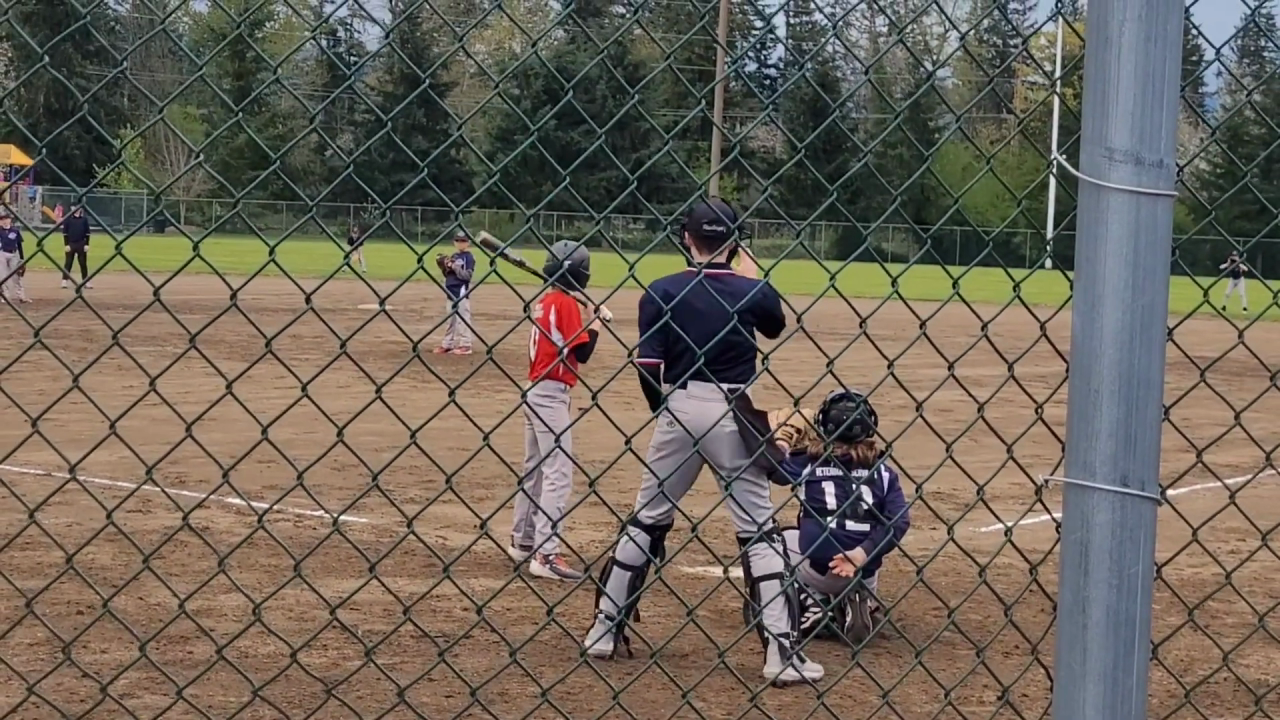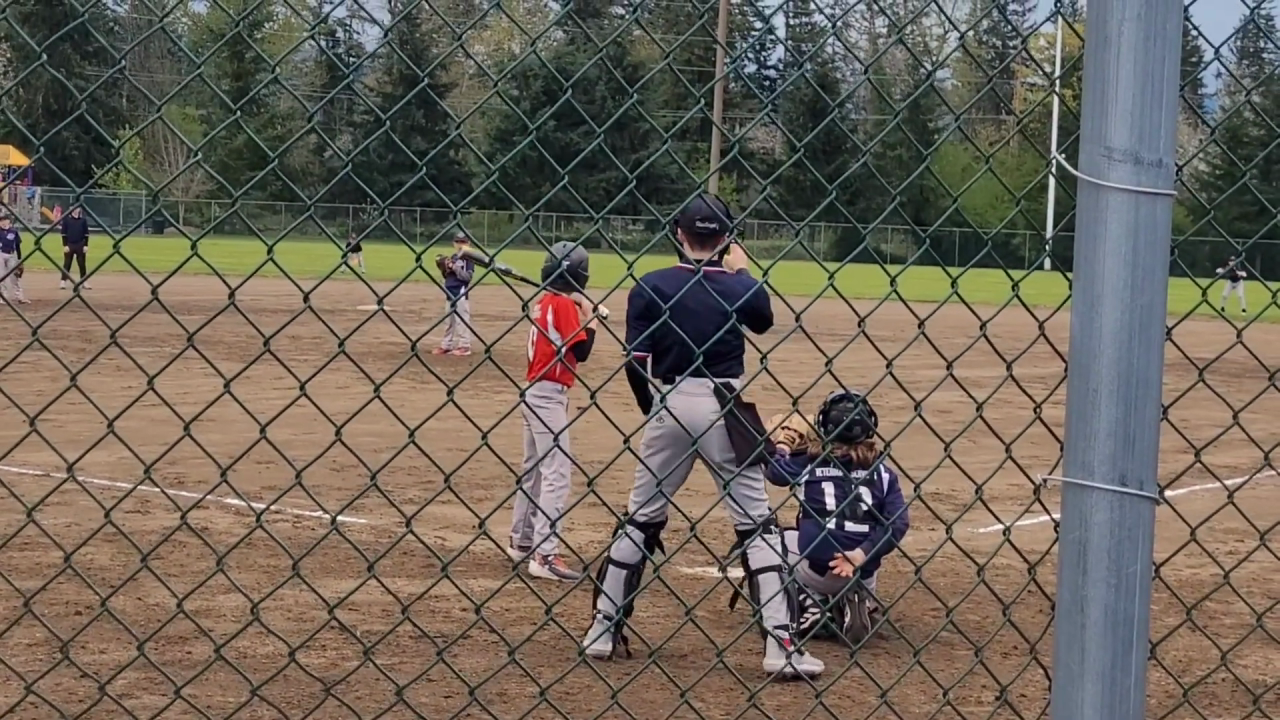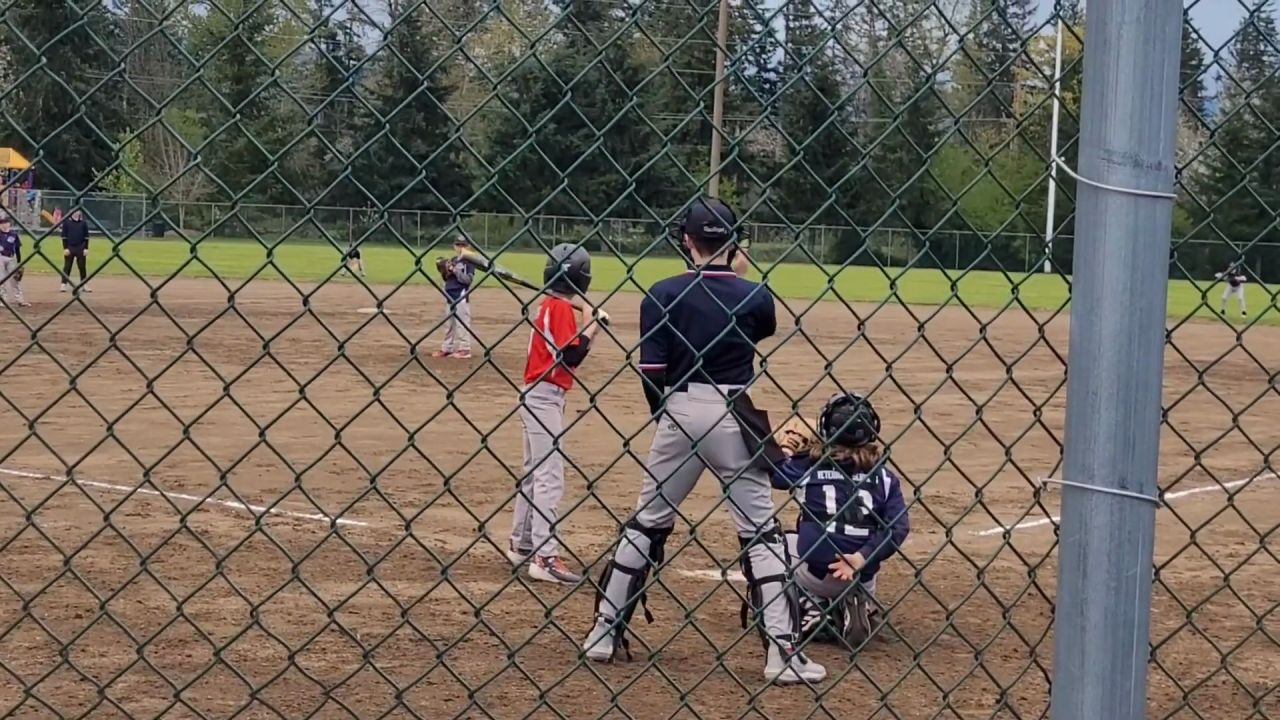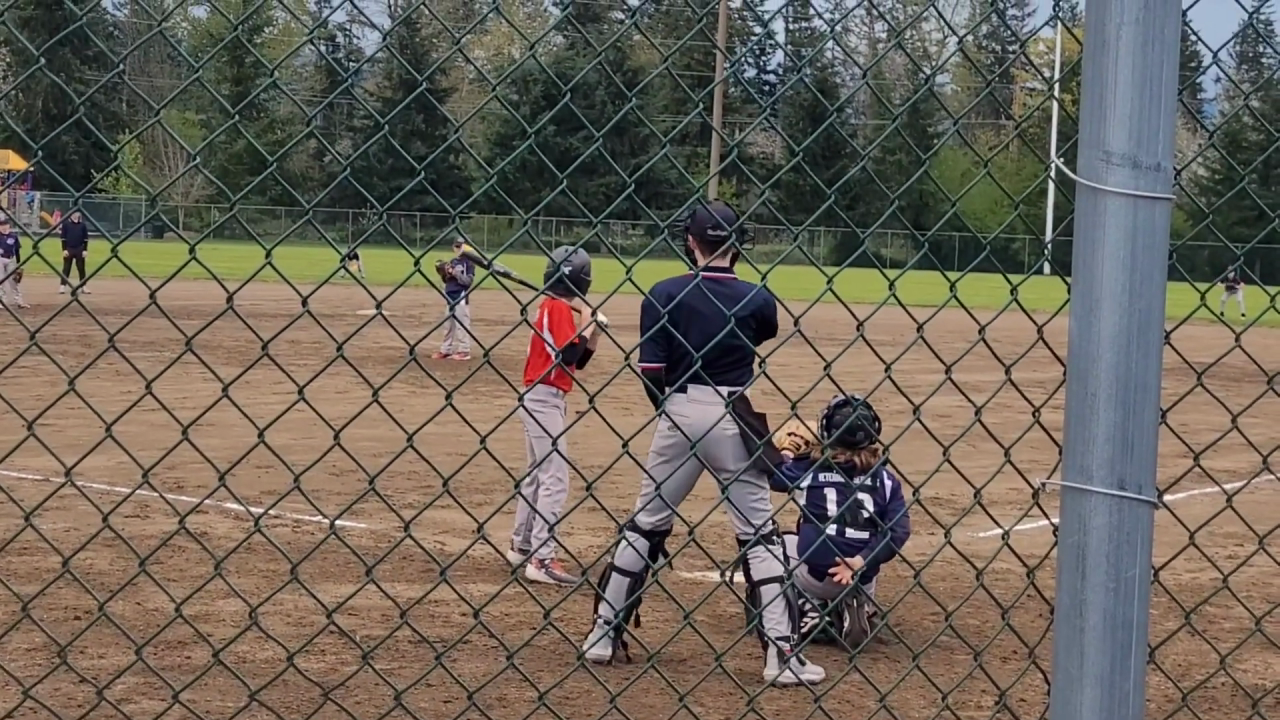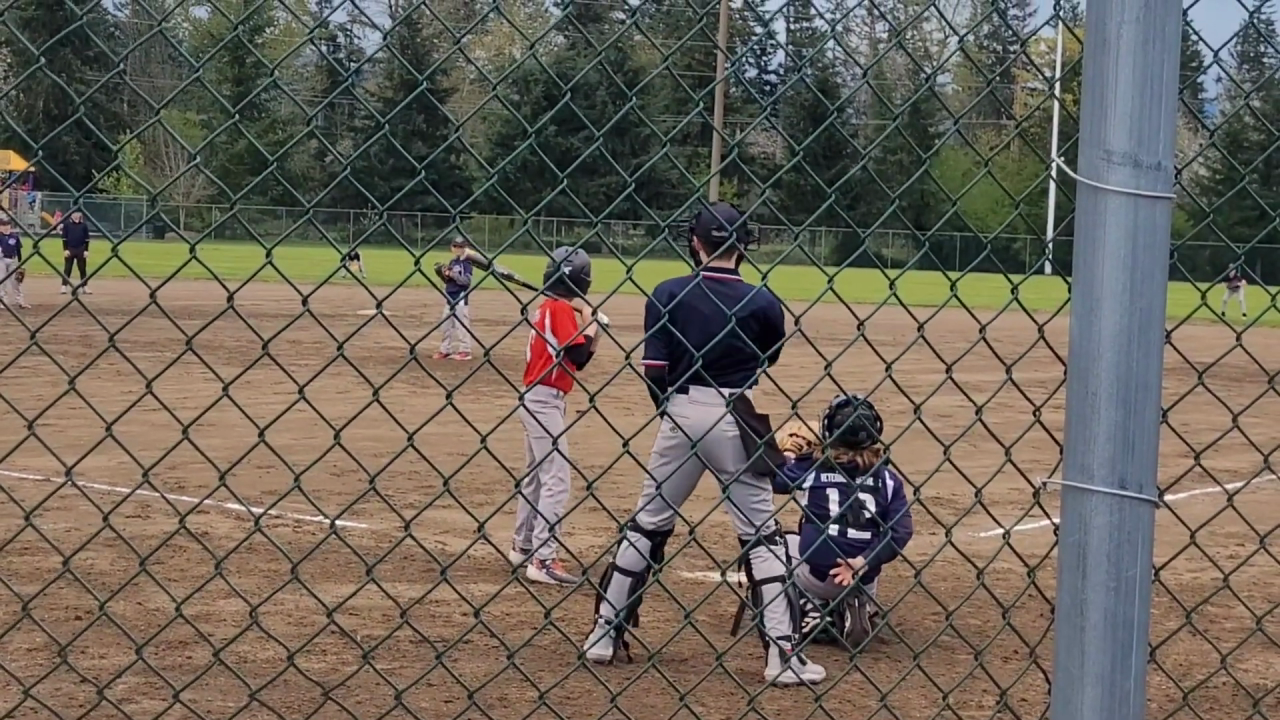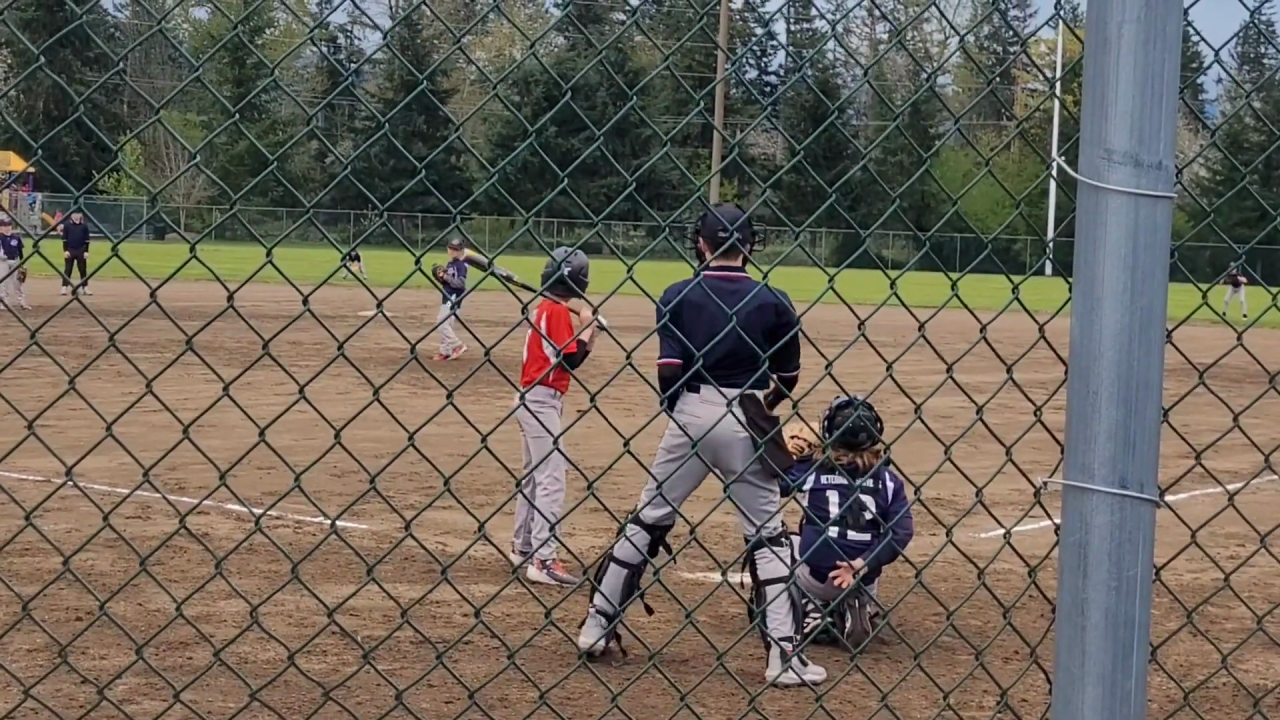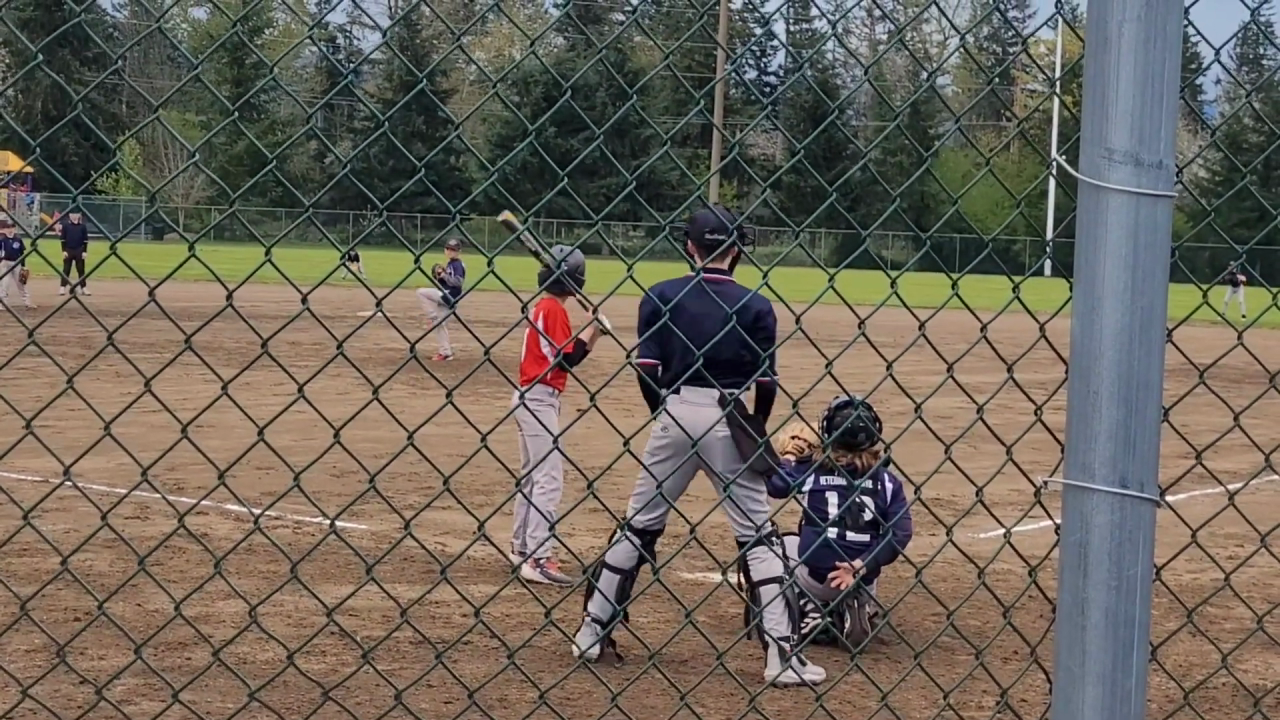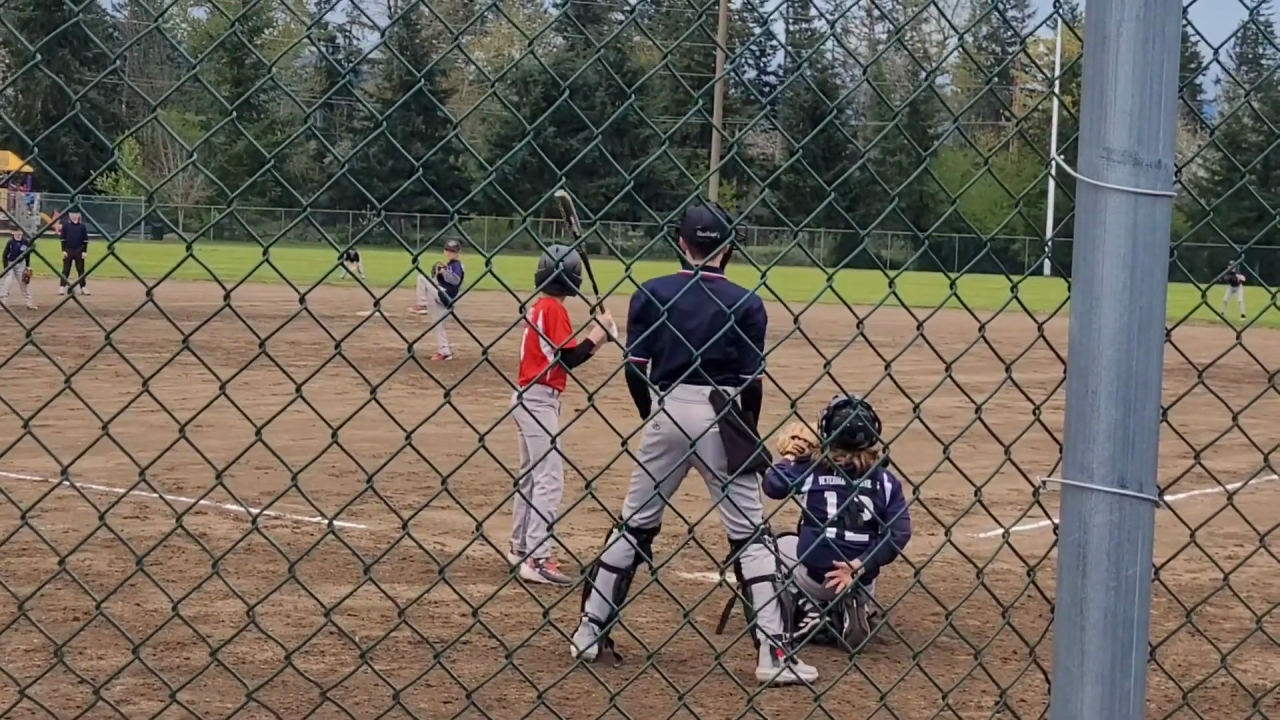
dt=0.2s
person 1, frame 1
left shoulder: (660, 291)
right shoulder: (753, 291)
left elbow: (648, 369)
right elbow: (776, 327)
left wrist: (665, 414)
left hip: (679, 410)
right hip: (732, 415)
left knee: (645, 522)
right knee: (760, 531)
left ankle: (605, 629)
right ankle: (782, 650)
person 1, frame 2
left shoulder: (650, 286)
right shoulder: (744, 288)
left elbow: (635, 364)
right elbow: (764, 322)
left wrist: (651, 413)
left hip: (670, 407)
right hip: (724, 411)
left knee: (640, 520)
right knee: (758, 526)
left ankle: (603, 630)
right ankle: (780, 643)
person 1, frame 3
left shoulder: (662, 294)
right shoulder: (754, 295)
left elbow: (650, 373)
left wrist: (665, 418)
left hip: (679, 412)
right hip: (732, 418)
left knee: (645, 525)
right knee: (761, 534)
left ankle: (605, 633)
right ankle: (782, 652)
person 1, frame 4
left shoulder: (663, 294)
right shoulder: (756, 298)
left elbow: (650, 372)
left hip: (678, 414)
right hip: (732, 419)
left knee: (644, 526)
right knee: (760, 535)
left ankle: (603, 636)
right ankle: (781, 655)
person 1, frame 5
left shoulder: (667, 294)
right shoulder: (762, 301)
left elbow: (655, 371)
right elbow: (769, 358)
left wrist: (671, 414)
left hip: (681, 414)
right hip: (735, 421)
left knee: (646, 526)
right knee: (762, 536)
left ankle: (605, 635)
right ankle: (782, 654)
person 1, frame 6
left shoulder: (676, 296)
right shoulder: (773, 301)
left elbow: (668, 371)
right elbow: (790, 377)
left wrist: (678, 415)
left hip: (691, 414)
right hip: (744, 421)
left knee: (646, 521)
right knee: (767, 536)
left ankle: (597, 626)
right ankle: (784, 654)
person 1, frame 7
left shoulder: (660, 295)
right shoulder: (755, 305)
left elbow: (646, 371)
right elbow: (765, 384)
right wrist: (755, 431)
left hip: (674, 415)
right hip: (727, 420)
left knee: (637, 526)
right knee: (758, 536)
left ankle: (592, 633)
right ankle: (782, 653)
person 1, frame 8
left shoulder: (650, 293)
right shoulder: (746, 303)
left elbow: (635, 369)
right elbow: (752, 382)
right wrist: (748, 437)
left hip: (667, 414)
right hip: (721, 418)
left knee: (633, 526)
right knee: (750, 535)
left ankle: (590, 633)
right ankle: (774, 653)
person 2, frame 1
left shoulder: (543, 302)
right shoulder: (566, 303)
right elbow: (581, 353)
left wrist: (593, 321)
right wrist: (597, 320)
left hip: (536, 392)
right hip: (551, 395)
left knee: (534, 471)
right knee: (558, 475)
left ankle: (523, 542)
right ankle: (546, 555)
person 2, frame 2
left shoulder: (542, 303)
right shoulder: (563, 303)
right elbow: (580, 352)
left wrist: (586, 319)
right wrist: (592, 318)
left hip: (535, 392)
right hip: (549, 396)
left knee: (533, 472)
right knee: (556, 475)
left ankle: (522, 542)
right ankle: (544, 556)
person 2, frame 3
left shoulder: (548, 305)
right shoulder: (560, 307)
left elbow: (567, 356)
right elbow: (571, 357)
left wrist: (590, 326)
right wrist: (590, 325)
left hip: (537, 396)
right hip: (545, 397)
left knee: (533, 474)
right knee: (550, 478)
left ankle: (522, 546)
right ankle: (544, 558)
person 2, frame 4
left shoulder: (551, 307)
right shoulder: (558, 308)
left elbow: (578, 361)
right elbow: (569, 355)
left wrist: (593, 331)
right wrist: (587, 324)
left hip: (539, 398)
right hip: (545, 399)
left knee: (537, 476)
right knee: (554, 480)
left ankle: (522, 546)
right ankle: (541, 560)
person 2, frame 5
left shoulder: (548, 308)
right shoulder: (561, 309)
left elbow: (577, 362)
right elbow: (576, 356)
left wrist: (595, 329)
right wrist: (590, 324)
left hip: (537, 398)
right hip: (545, 400)
left knee: (536, 476)
right knee: (556, 481)
left ankle: (523, 547)
right ankle: (542, 560)
person 2, frame 6
left shoulder: (543, 308)
right shoulder: (558, 311)
left elbow: (569, 362)
right elbow: (569, 362)
left wrist: (591, 333)
right wrist: (587, 328)
left hip: (533, 399)
right hip: (542, 400)
left knee: (533, 477)
right knee: (551, 481)
left ankle: (523, 548)
right ankle: (543, 561)
person 2, frame 7
left shoulder: (542, 307)
right shoulder: (554, 309)
left elbow: (565, 359)
right elbow: (566, 361)
left wrist: (593, 335)
right wrist: (590, 328)
left hip: (531, 397)
right hip: (540, 399)
left knee: (531, 477)
right knee: (549, 480)
left ankle: (522, 548)
right ankle: (537, 560)
person 2, frame 8
left shoulder: (539, 307)
right shoulder: (554, 309)
left elbow: (563, 357)
right elbow: (569, 359)
left wrist: (597, 337)
right wrist: (600, 331)
left hip: (529, 397)
right hip: (540, 399)
left knee: (530, 477)
right knee: (548, 480)
left ankle: (521, 548)
right ankle: (537, 560)
person 3, frame 1
left shoulder: (808, 462)
right shoulder: (882, 471)
right elbow: (898, 522)
left wrist: (781, 441)
right wrist: (861, 554)
left hip: (816, 568)
right hip: (865, 574)
left knee: (781, 539)
left ankle: (813, 605)
right ankle: (862, 606)
person 3, frame 2
left shoulder: (808, 462)
right shoulder: (882, 472)
left elbow: (773, 469)
right elbow: (897, 523)
left wrist: (783, 445)
right wrist: (860, 556)
left hip: (815, 569)
right hip: (863, 574)
right knee: (861, 588)
left ankle: (811, 606)
right ankle: (860, 606)
person 3, frame 3
left shoulder: (810, 465)
right shoulder: (883, 475)
left elbow: (774, 472)
right elbow: (898, 528)
right wrist: (860, 559)
left hip: (815, 572)
right hip: (862, 577)
right knee: (862, 591)
left ankle: (812, 610)
right ankle: (858, 607)
person 3, frame 4
left shoulder: (810, 466)
right shoulder: (885, 477)
left elbow: (773, 475)
right elbow: (898, 530)
right wrist: (860, 562)
left hip: (815, 575)
right hip: (862, 579)
right knee: (861, 594)
left ankle: (810, 611)
right ankle: (859, 609)
person 3, frame 5
left shoulder: (812, 466)
right shoulder: (887, 478)
left elbow: (774, 478)
right elbow: (901, 531)
right wrist: (861, 563)
left hip: (816, 574)
right hip: (863, 578)
right knee: (862, 591)
left ankle: (811, 610)
right ankle: (858, 610)
person 3, frame 6
left shoulder: (812, 468)
right shoulder: (887, 479)
right elbow: (901, 532)
right wrist: (862, 565)
left hip: (817, 575)
right hip: (865, 580)
left ankle: (812, 611)
right ankle: (858, 610)
person 3, frame 7
left shoulder: (811, 469)
right shoulder: (886, 479)
left elbow: (773, 484)
right elbow: (901, 533)
left wrist: (789, 456)
right wrist: (860, 567)
left hip: (816, 575)
right hip: (863, 580)
left knee: (783, 544)
left ankle: (812, 612)
right ankle: (858, 610)
person 3, frame 8
left shoulder: (810, 468)
right shoulder: (885, 479)
left elbow: (772, 484)
right elbow: (899, 533)
left wrist: (788, 455)
right wrist: (859, 566)
left hip: (814, 576)
right hip: (862, 579)
left knee: (780, 544)
left ankle: (810, 611)
right ankle: (854, 610)
